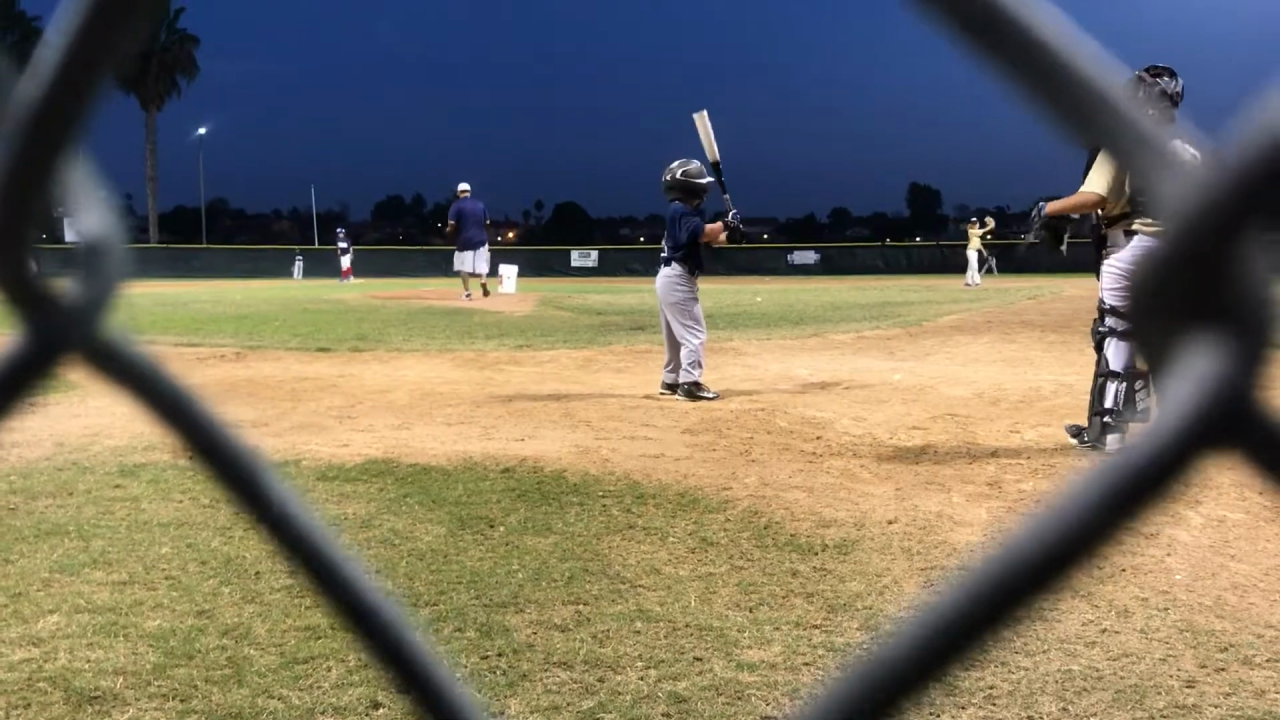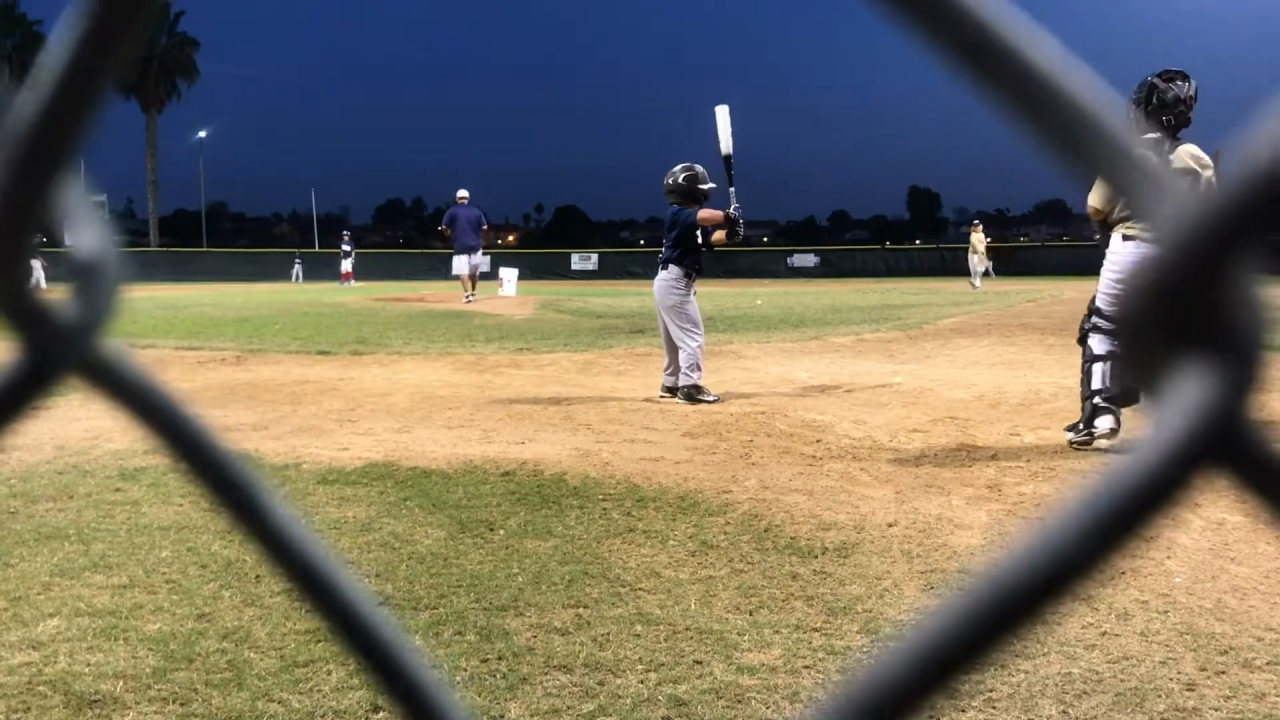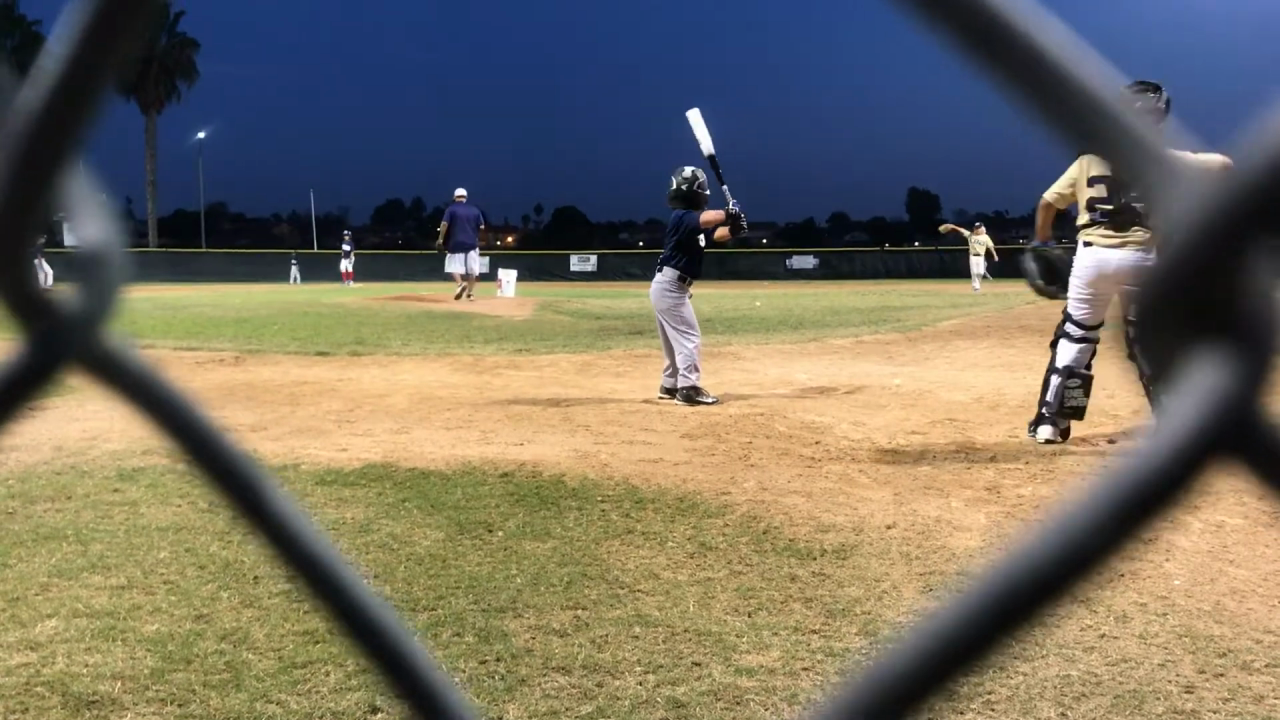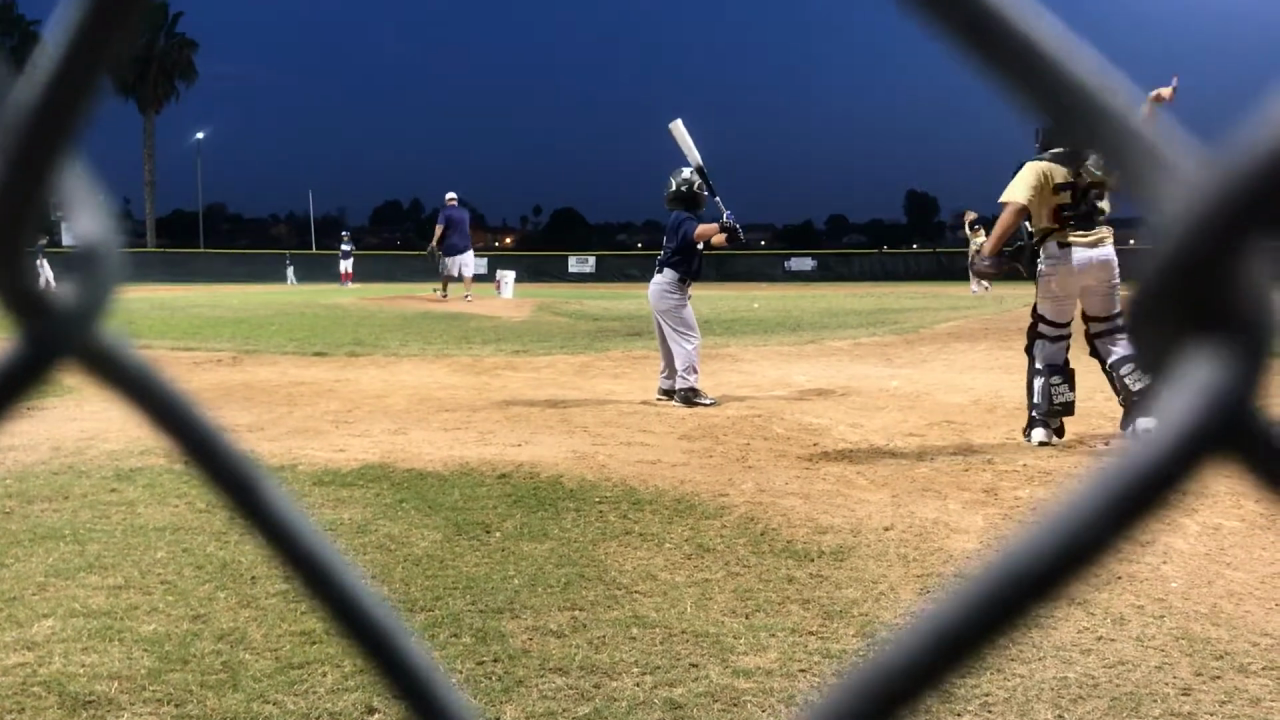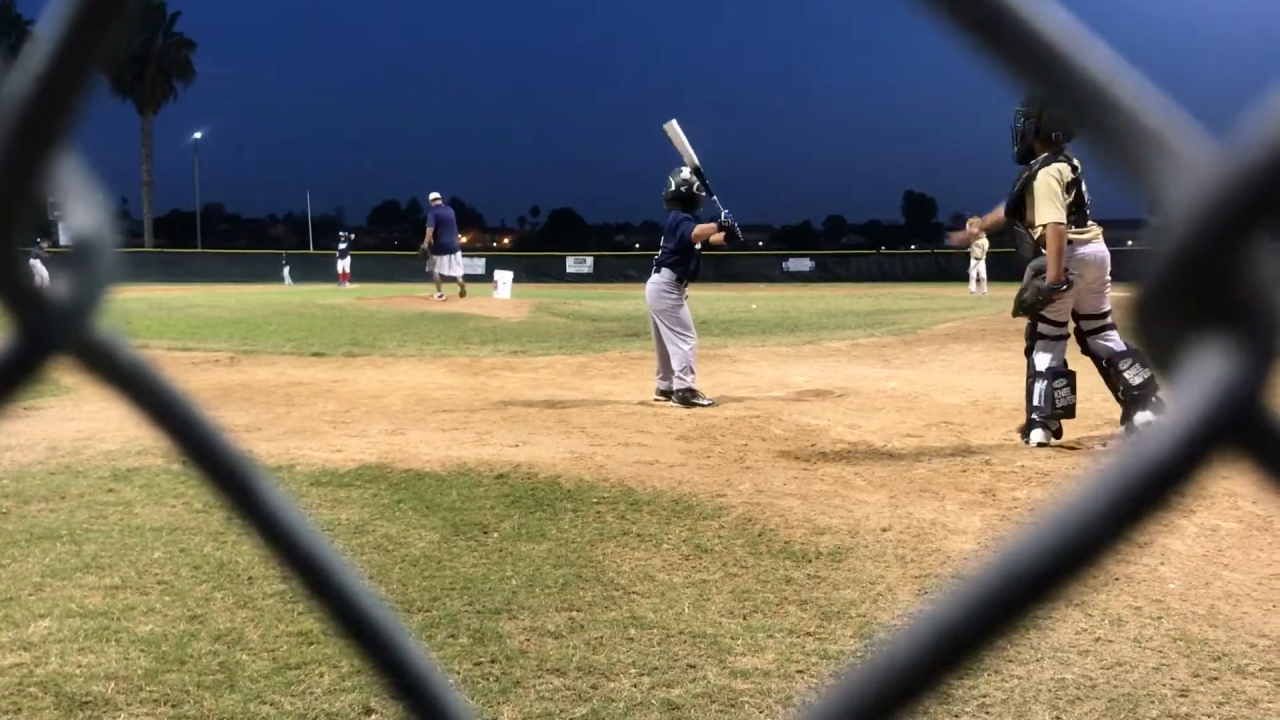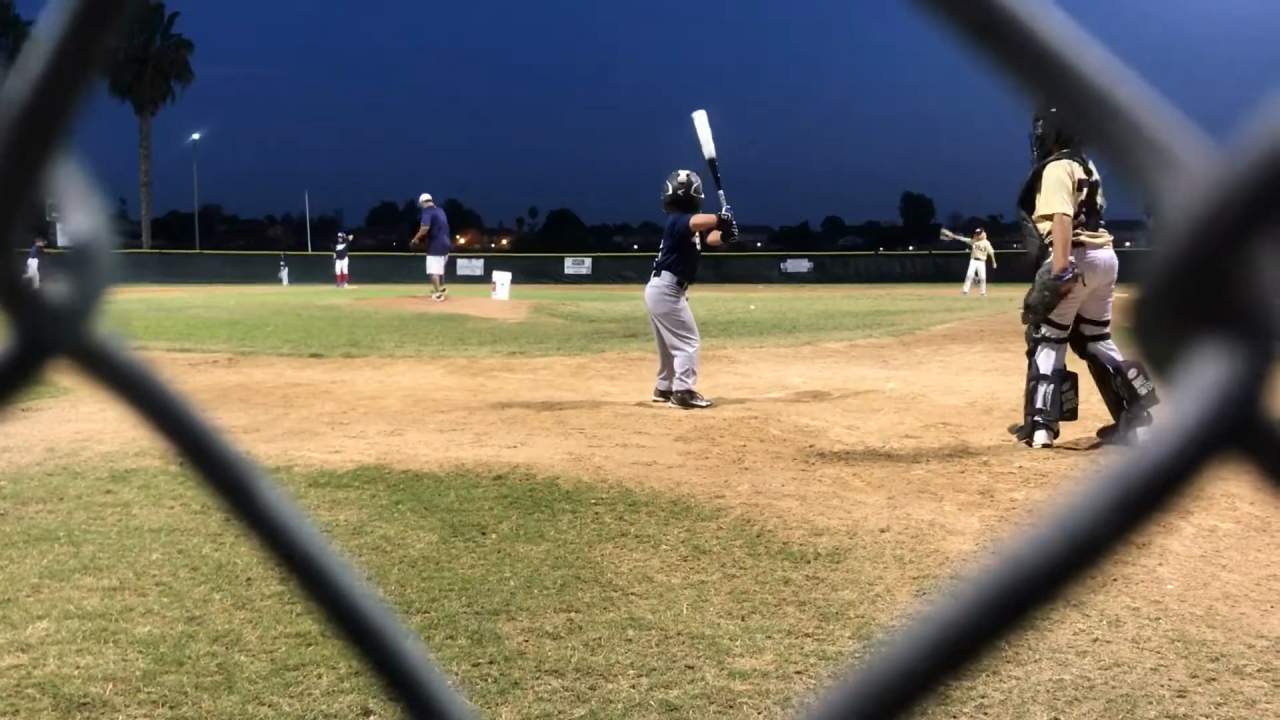
dt=0.3s
person 1, frame 1
right shoulder: (1187, 152)
left elbow: (1093, 198)
left wrist: (1047, 208)
left hip: (1129, 246)
left knee: (1116, 336)
left ankle: (1108, 428)
person 1, frame 2
right shoulder: (1197, 158)
left elbow: (1096, 211)
left wrist: (1117, 215)
left hip: (1128, 249)
left knee: (1100, 331)
left ankle: (1100, 414)
person 1, frame 3
left shoulder: (1089, 161)
left elbow: (1048, 203)
right elbow: (1223, 165)
left wrist: (1042, 241)
left hip: (1091, 256)
right hip: (1140, 259)
left knee: (1073, 337)
left ankle: (1050, 420)
person 1, frame 4
left shoulder: (1039, 168)
right shoulder: (1100, 157)
left elbow: (1014, 209)
left wrist: (987, 252)
right wrist: (1154, 99)
left hip: (1061, 257)
right hip: (1102, 254)
left knee: (1048, 339)
right knee: (1111, 336)
left ankle: (1043, 422)
right ankle: (1143, 411)
person 1, frame 5
left shoulder: (1045, 173)
right shoulder: (1065, 160)
left elbow: (1055, 227)
right elbow: (1015, 210)
left wrist: (1055, 277)
right wrist: (975, 230)
left hip: (1069, 257)
right hip: (1095, 250)
left knee: (1046, 341)
right knee: (1102, 334)
left ankle: (1042, 425)
right ankle: (1143, 405)
person 1, frame 6
left shoulder: (1055, 168)
right shoulder: (1085, 166)
left elbow: (1062, 220)
left wrist: (1060, 269)
left hip: (1076, 258)
right hip: (1104, 255)
left knee: (1046, 340)
right knee: (1096, 341)
left ankle: (1041, 425)
right ankle: (1132, 420)
person 2, frame 1
left shoulder: (684, 211)
right shoulder: (680, 211)
left elbow: (707, 238)
right elbow: (704, 232)
left wrist: (729, 236)
right wrist: (726, 223)
left hip: (672, 278)
right hip: (677, 279)
left knee: (676, 333)
right knee: (694, 332)
left ankle: (671, 381)
right ankle: (690, 384)
person 2, frame 2
left shoulder: (687, 216)
right shoulder: (678, 213)
left elbow: (710, 238)
right elbow: (703, 217)
left wrist: (730, 234)
right wrist: (727, 216)
left hip: (672, 282)
right hip: (674, 282)
left knee: (675, 337)
right knee: (691, 336)
left ankle: (671, 384)
right ankle: (689, 387)
person 2, frame 3
left shoulder: (686, 218)
right shoulder: (682, 217)
left elbow: (715, 233)
right elbow: (706, 219)
left wrist: (733, 228)
right wrist: (727, 214)
left hip: (668, 286)
right hip: (669, 286)
left knee: (675, 338)
right knee: (689, 337)
left ankle: (670, 385)
right ankle: (688, 389)
person 2, frame 4
left shoulder: (683, 219)
right shoulder: (682, 219)
left elbow: (710, 240)
right elbow: (698, 233)
left wrist: (729, 236)
right wrist: (722, 225)
left hip: (665, 287)
right hip: (670, 287)
left knee: (672, 340)
right knee: (688, 338)
left ankle: (668, 386)
right ankle: (686, 390)
person 2, frame 5
left shoulder: (681, 219)
right shoulder: (681, 219)
left elbow: (708, 237)
right elbow: (696, 234)
left wrist: (727, 235)
right wrist: (720, 224)
left hip: (661, 286)
right hip: (667, 287)
left knee: (668, 340)
right knee: (684, 339)
left ankle: (665, 387)
right ankle: (683, 391)
person 2, frame 6
left shoulder: (682, 221)
right shoulder: (678, 220)
left elbow: (707, 237)
right elbow: (697, 222)
left wrist: (724, 234)
right wrist: (720, 218)
left hip: (661, 289)
right hip: (667, 290)
left knee: (671, 342)
right knee: (688, 341)
left ankle: (664, 388)
right ankle: (683, 393)
